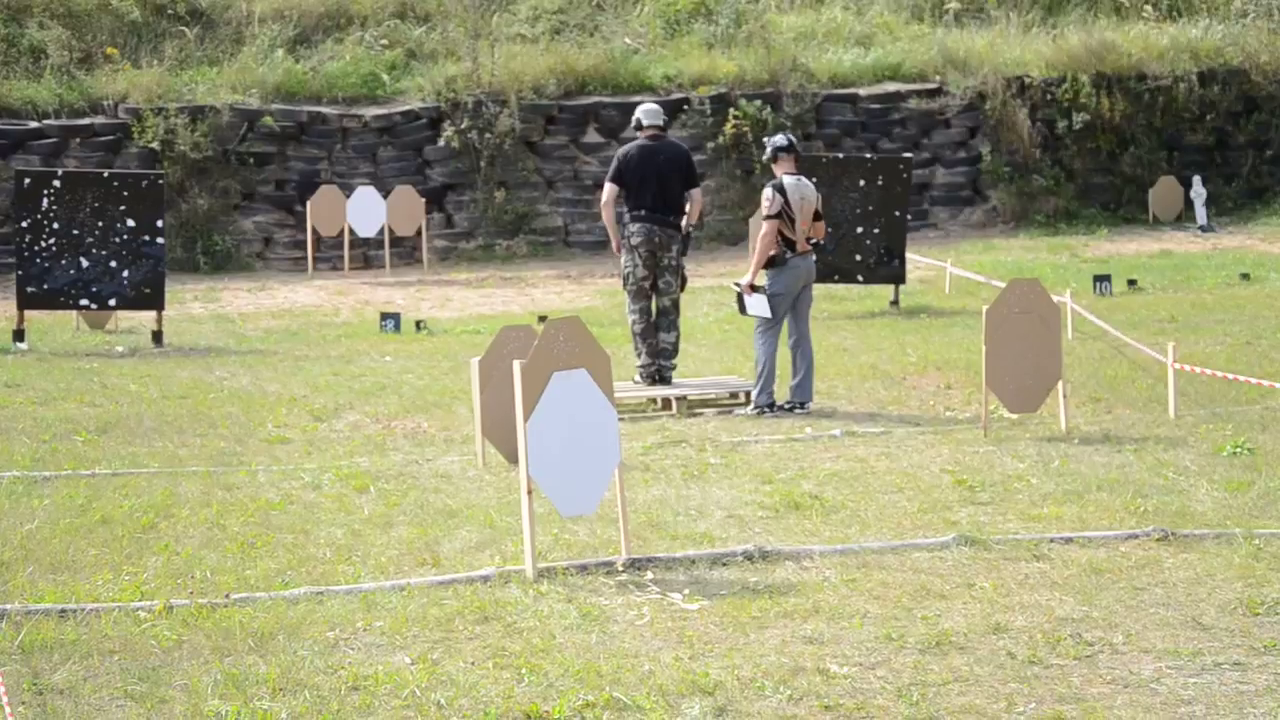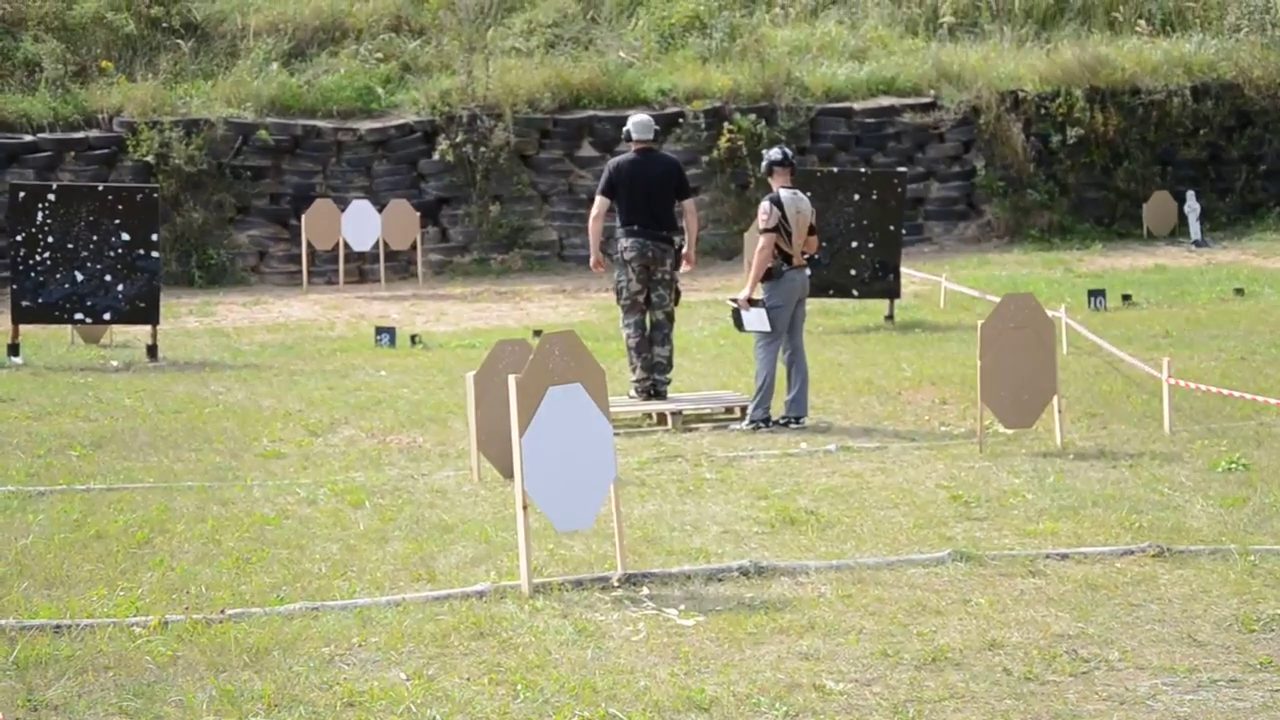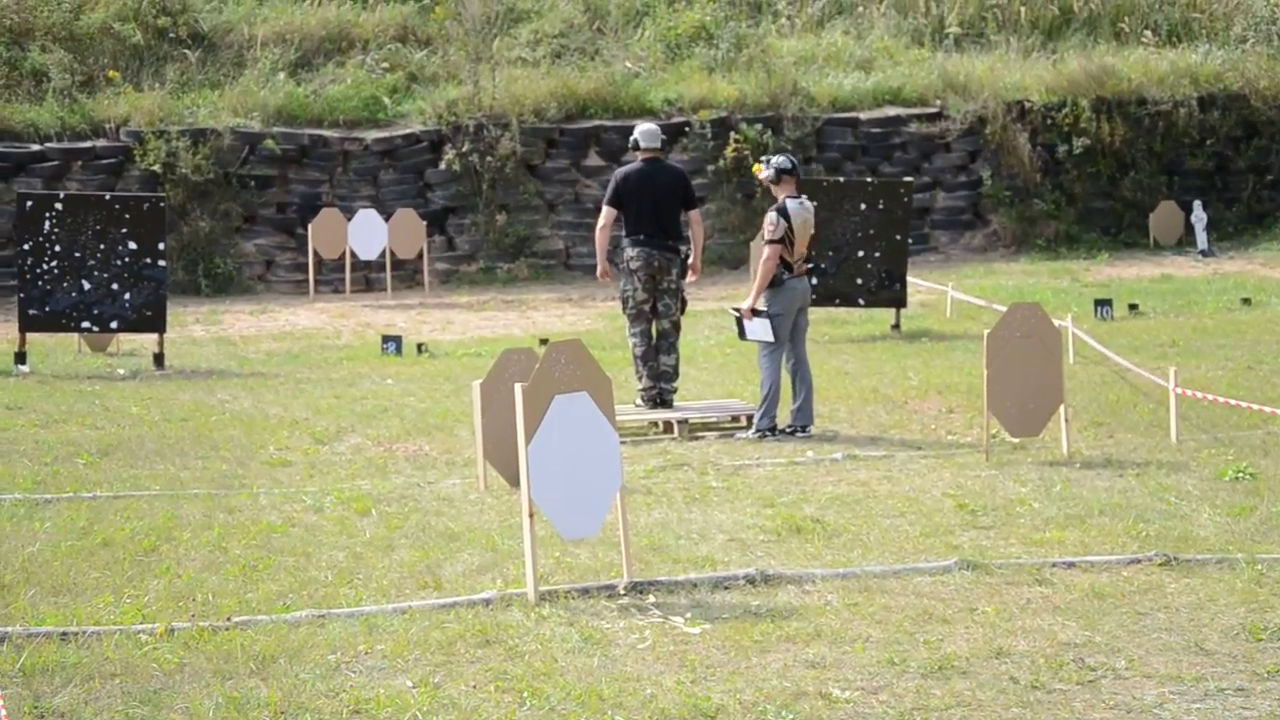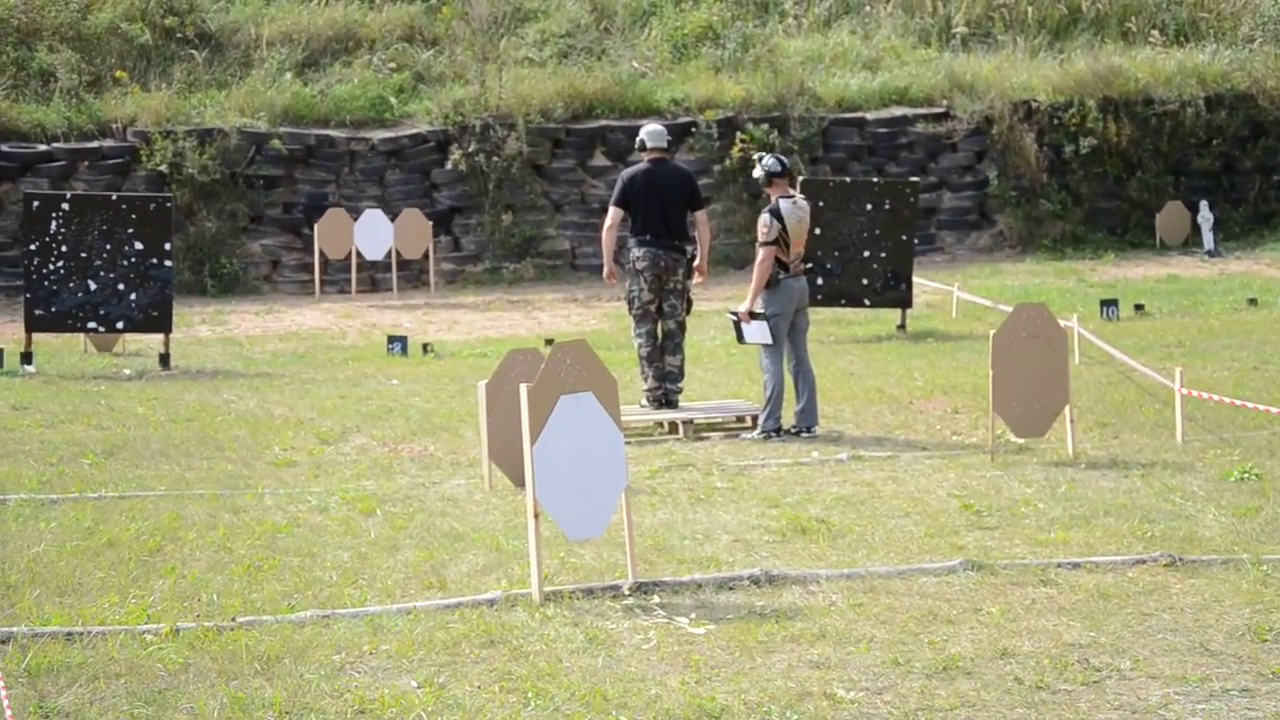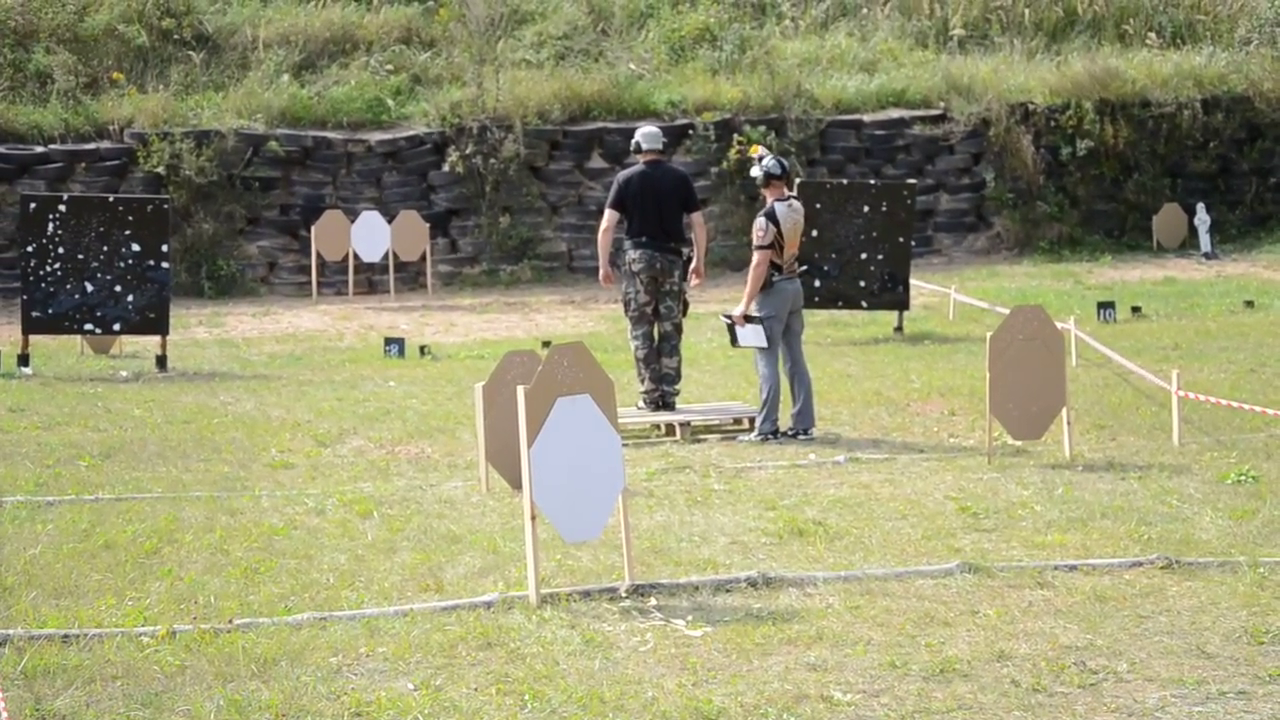
dt=1s
person 1, frame 1
left shoulder: (774, 189)
right shoulder: (810, 188)
left elbow: (767, 234)
right elbow: (820, 231)
left wrist: (751, 273)
left hip: (784, 267)
right hip: (806, 264)
left knee: (766, 331)
right knee: (800, 332)
left ankle: (763, 400)
right ankle: (801, 398)
person 1, frame 2
left shoulder: (771, 203)
right shoulder: (805, 202)
left elbow: (765, 248)
left wrist: (749, 287)
left hip: (780, 280)
right hip: (800, 277)
left knee: (767, 346)
right knee: (794, 346)
left ankle: (759, 415)
right ankle: (796, 412)
person 1, frame 3
left shoulder: (777, 213)
right shoulder: (807, 207)
left elbow: (770, 258)
left wrist: (753, 298)
right wrist: (767, 179)
left hip: (782, 288)
right hip: (802, 284)
left knee: (770, 356)
right knee: (797, 355)
left ankle: (765, 424)
right ankle: (802, 421)
person 1, frame 4
left shoulder: (771, 214)
right shoulder: (802, 206)
left elbow: (765, 261)
left wrist: (749, 300)
left hip: (778, 288)
right hip: (799, 284)
left knee: (772, 357)
right knee: (799, 356)
left ankle: (770, 425)
right ankle: (807, 422)
person 1, frame 5
left shoulder: (766, 217)
right shoulder: (796, 206)
left elbow: (760, 264)
right elbow: (785, 192)
left wrist: (744, 304)
right wrist: (770, 160)
left hip: (772, 291)
right hip: (794, 286)
left knee: (767, 360)
right knee: (795, 358)
left ankle: (767, 428)
right ankle: (803, 424)
person 2, frame 1
left shoulder: (627, 152)
right shoulder: (680, 152)
left elbow: (607, 200)
right elbow: (696, 199)
left wrist: (615, 236)
right wrist: (684, 229)
left hip: (638, 231)
right hip: (670, 233)
left knee: (639, 303)
right knee: (669, 304)
left ankle: (647, 370)
right ankle: (665, 369)
person 2, frame 2
left shoulder: (617, 166)
right shoulder: (672, 165)
left elbow: (597, 213)
right elbow: (690, 210)
left wrist: (594, 251)
right wrist: (690, 247)
left hip: (631, 245)
right hip: (663, 246)
left knee: (634, 317)
right knee: (662, 318)
left ankle: (642, 384)
right ankle: (660, 383)
person 2, frame 3
left shoulder: (623, 176)
right shoulder: (678, 175)
left elbow: (604, 223)
right elbow: (696, 221)
left wrist: (601, 261)
right wrist: (696, 257)
left hip: (637, 255)
right hip: (670, 255)
left knee: (640, 327)
right knee: (669, 327)
left ankle: (648, 392)
right ankle: (667, 392)
person 2, frame 4
left shoulder: (630, 176)
right shoulder: (684, 176)
left elbow: (611, 223)
right elbow: (702, 221)
left wrist: (608, 262)
right wrist: (702, 259)
left hip: (643, 255)
right hip: (676, 256)
left knee: (645, 327)
right knee: (674, 327)
left ankle: (654, 392)
right ankle: (672, 392)
person 2, frame 5
left shoulder: (626, 178)
right shoulder: (680, 178)
left elbow: (607, 225)
right elbow: (699, 223)
left wrist: (603, 264)
right wrist: (699, 260)
left hip: (638, 257)
right hip: (671, 258)
left knee: (641, 329)
right knee: (671, 329)
left ankle: (651, 394)
right ankle: (668, 394)
